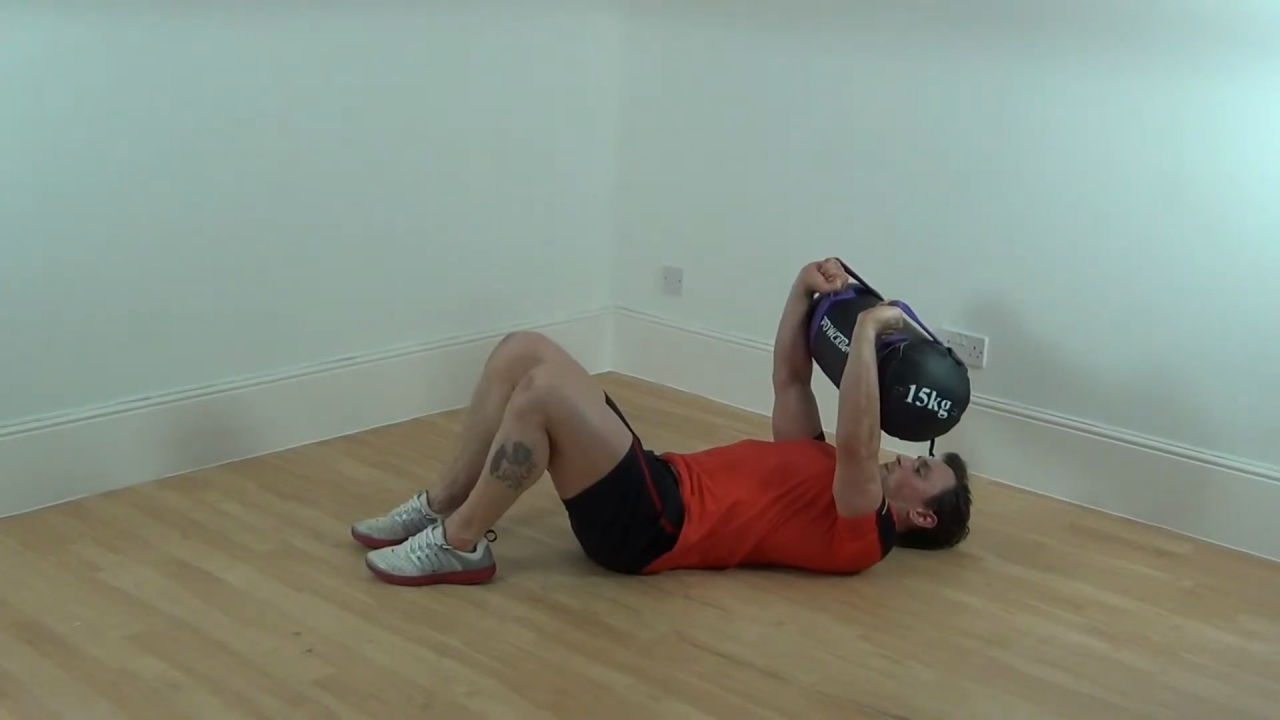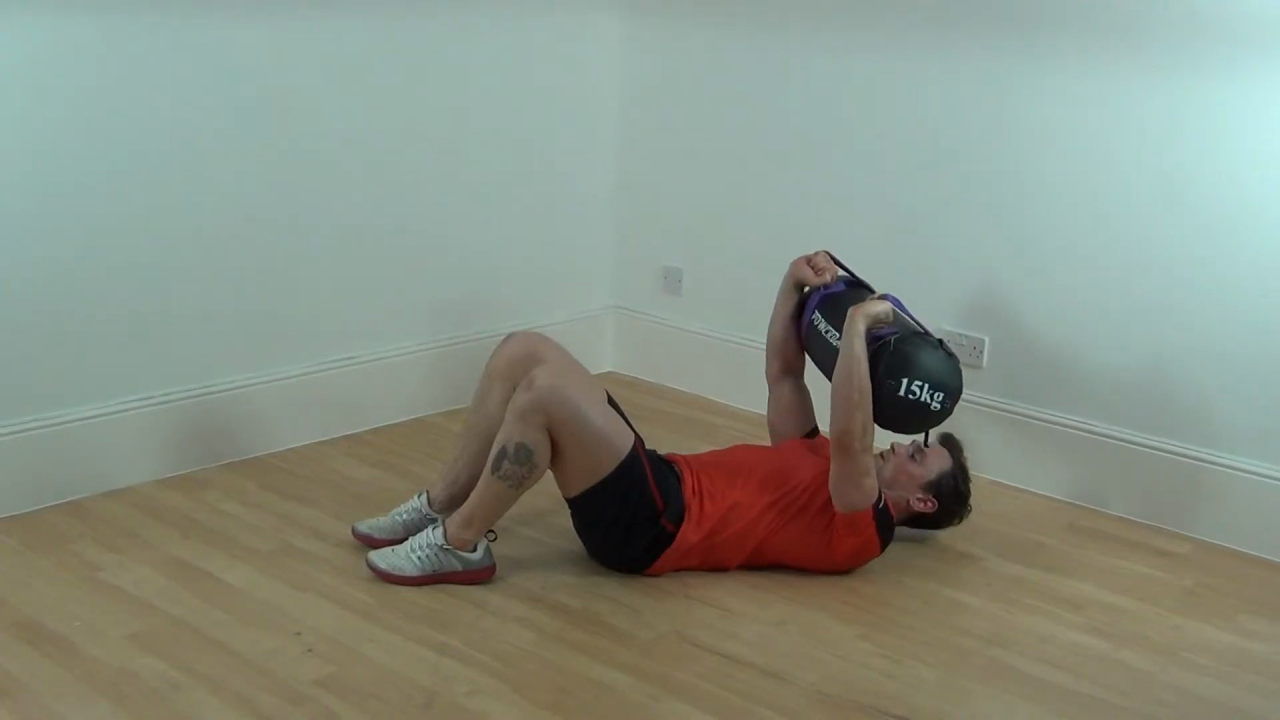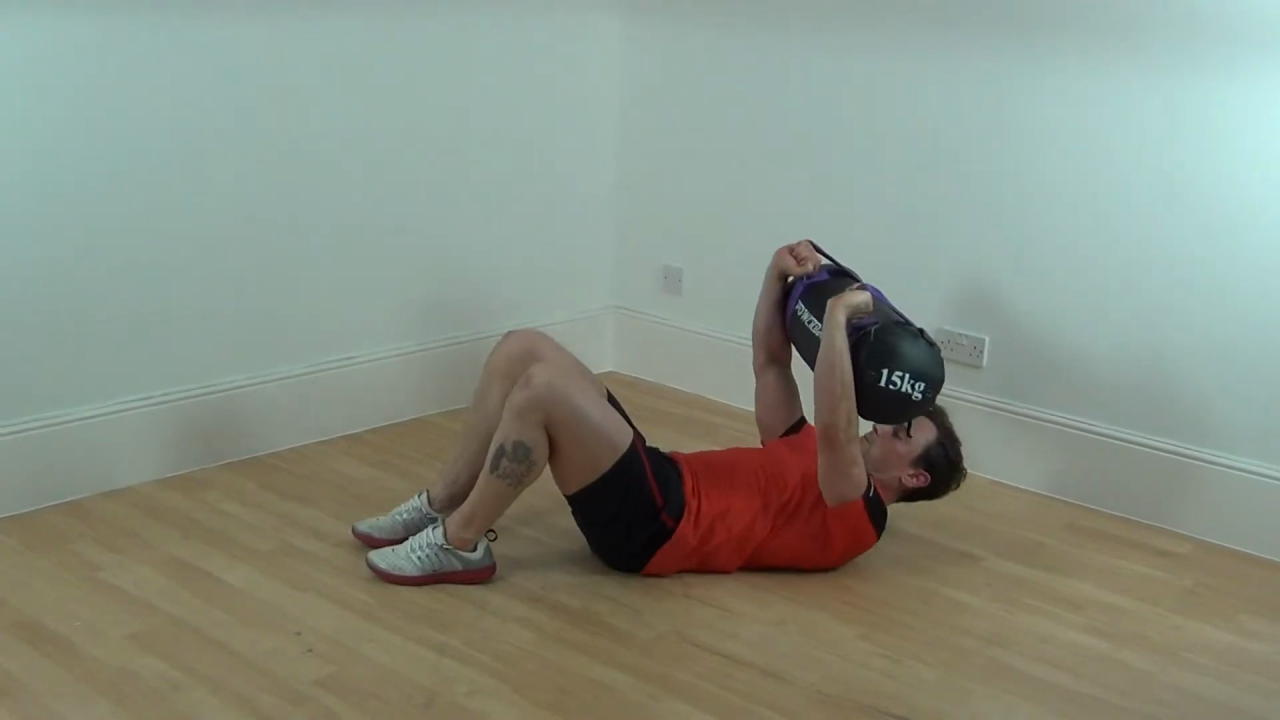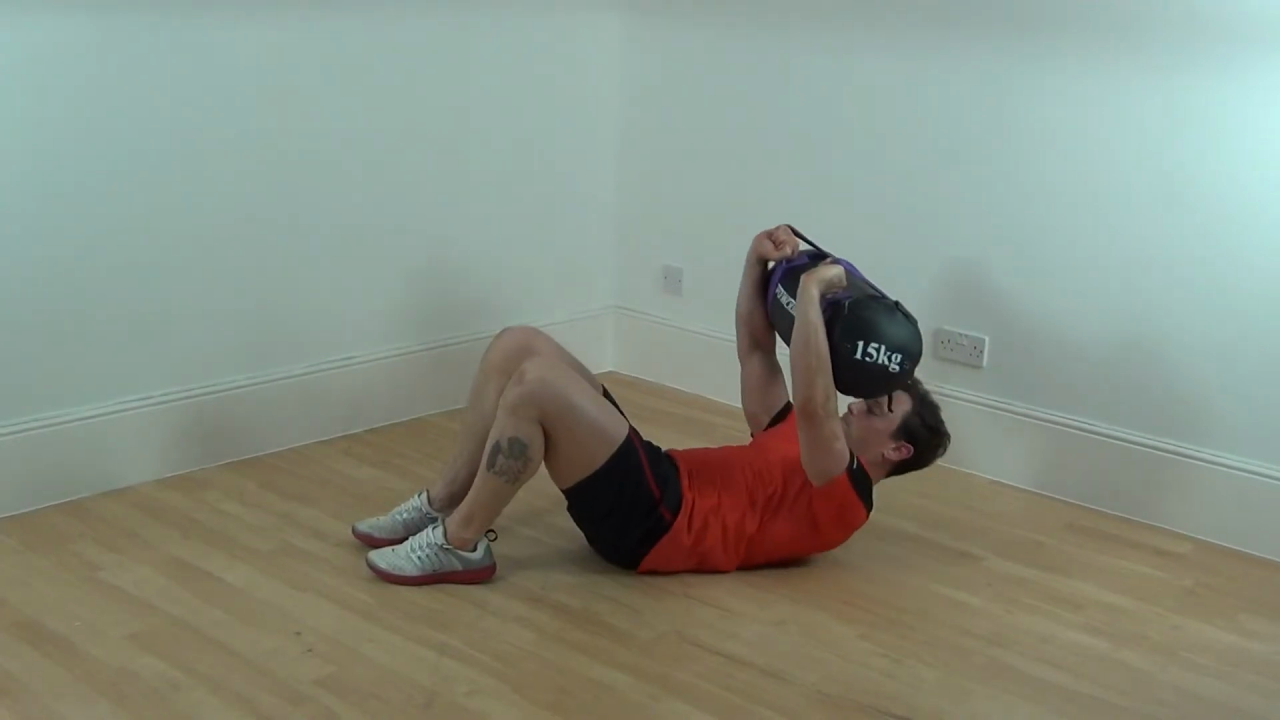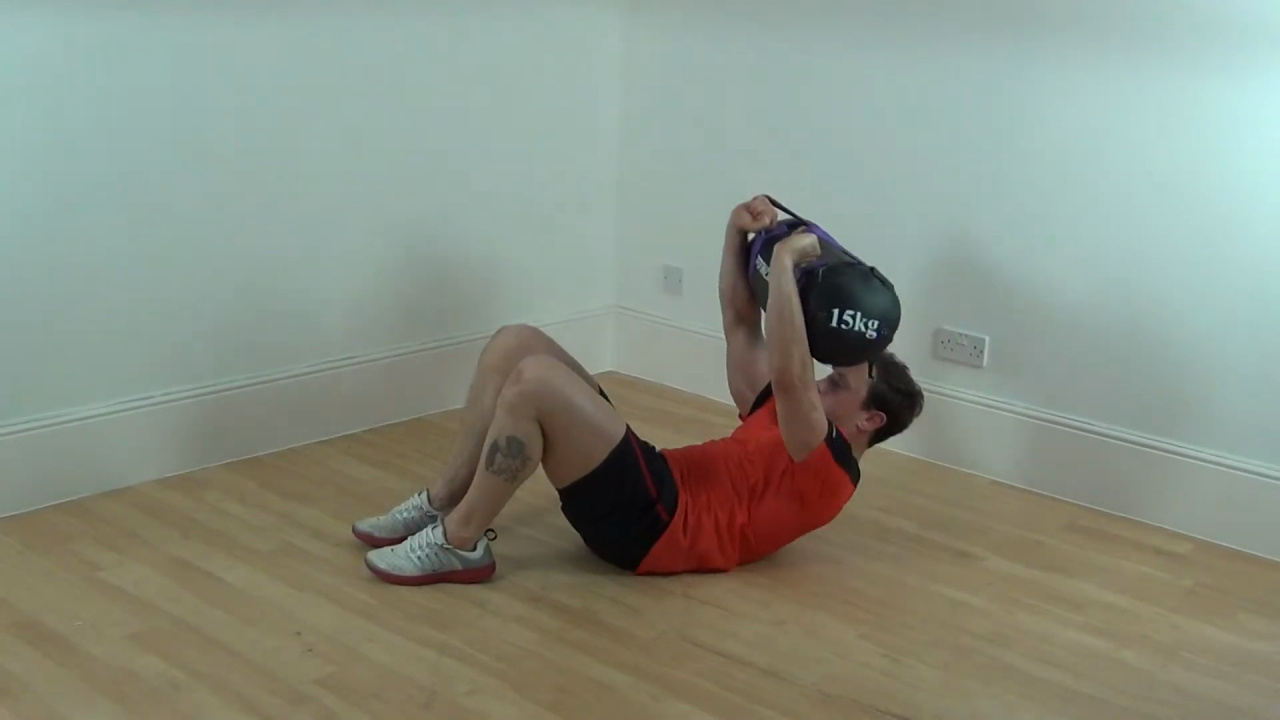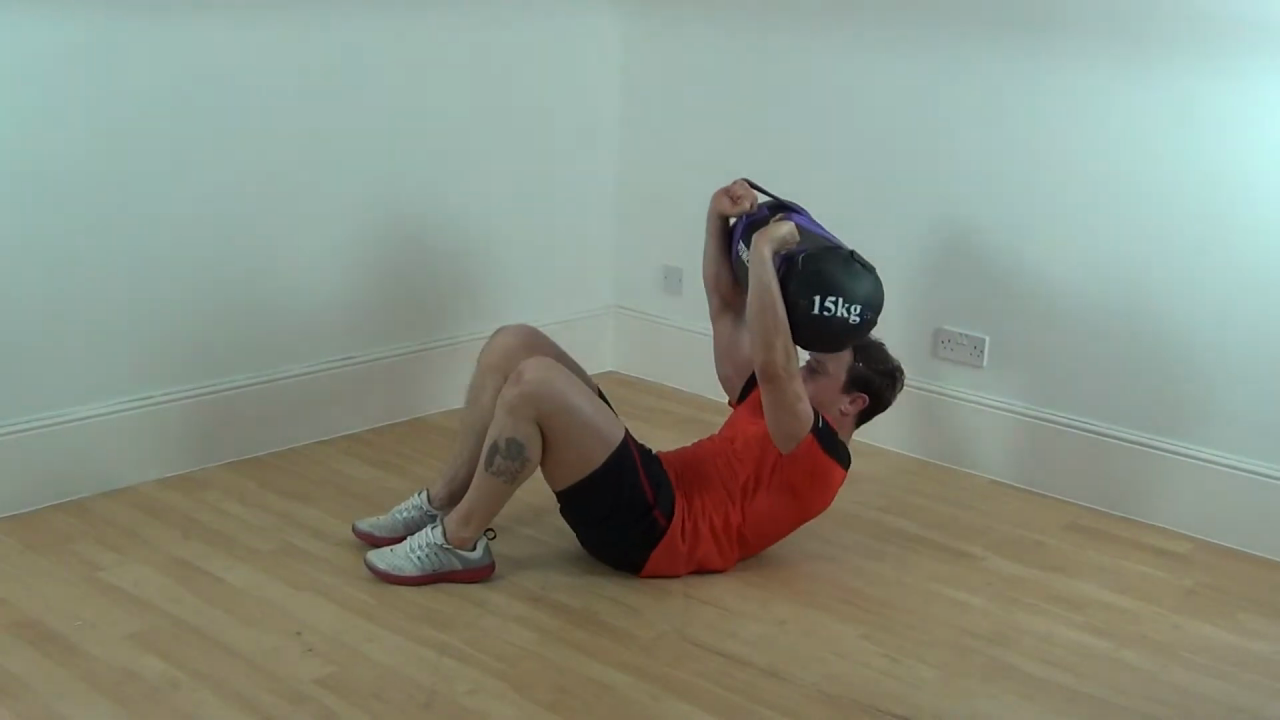
dt=0.2s
person 1, frame 1
left shoulder: (858, 535)
right shoulder: (821, 468)
left elbow: (856, 442)
right elbow: (789, 379)
left wrist: (867, 333)
right wrist: (805, 289)
left hip: (649, 525)
right hip: (653, 482)
left knee: (543, 389)
right knee: (522, 351)
left ankle: (459, 544)
right ankle: (439, 505)
person 1, frame 2
left shoulder: (858, 530)
right shoulder: (819, 465)
left elbow: (850, 435)
right elbow: (783, 374)
left wrist: (858, 326)
right wrist: (795, 282)
left hip: (650, 526)
right hip: (655, 484)
left knee: (544, 390)
right knee: (523, 350)
left ankle: (459, 545)
right ankle: (440, 505)
person 1, frame 3
left shoulder: (854, 520)
right shoulder: (810, 457)
left elbow: (836, 428)
right elbow: (770, 364)
left wrist: (838, 316)
right wrist: (778, 273)
left hip: (651, 525)
right hip: (654, 482)
left knee: (541, 387)
right knee: (522, 348)
left ankle: (460, 544)
right ankle: (441, 504)
person 1, frame 4
left shoulder: (843, 498)
right shoulder: (802, 444)
left elbow: (815, 403)
right elbow: (754, 350)
left wrist: (810, 292)
right wrist: (758, 259)
left hip: (649, 522)
right hip: (650, 480)
left knee: (536, 382)
right knee: (517, 345)
left ankle: (459, 544)
right ankle: (440, 504)
person 1, frame 5
left shoulder: (827, 471)
right shoulder: (786, 424)
left elbow: (791, 374)
right elbow: (741, 325)
left wrist: (785, 262)
right wrist: (738, 234)
left hip: (646, 523)
right hip: (642, 488)
left knee: (533, 379)
right knee: (514, 342)
left ankle: (459, 543)
right ankle: (441, 503)
person 1, frame 6
left shoulder: (817, 458)
right shoulder: (771, 410)
left elbow: (774, 364)
right elbow: (727, 311)
left wrist: (764, 251)
right wrist: (718, 218)
left hip: (647, 526)
right hip: (638, 488)
left knee: (532, 382)
right knee: (513, 343)
left ankle: (458, 543)
right ankle: (440, 503)
